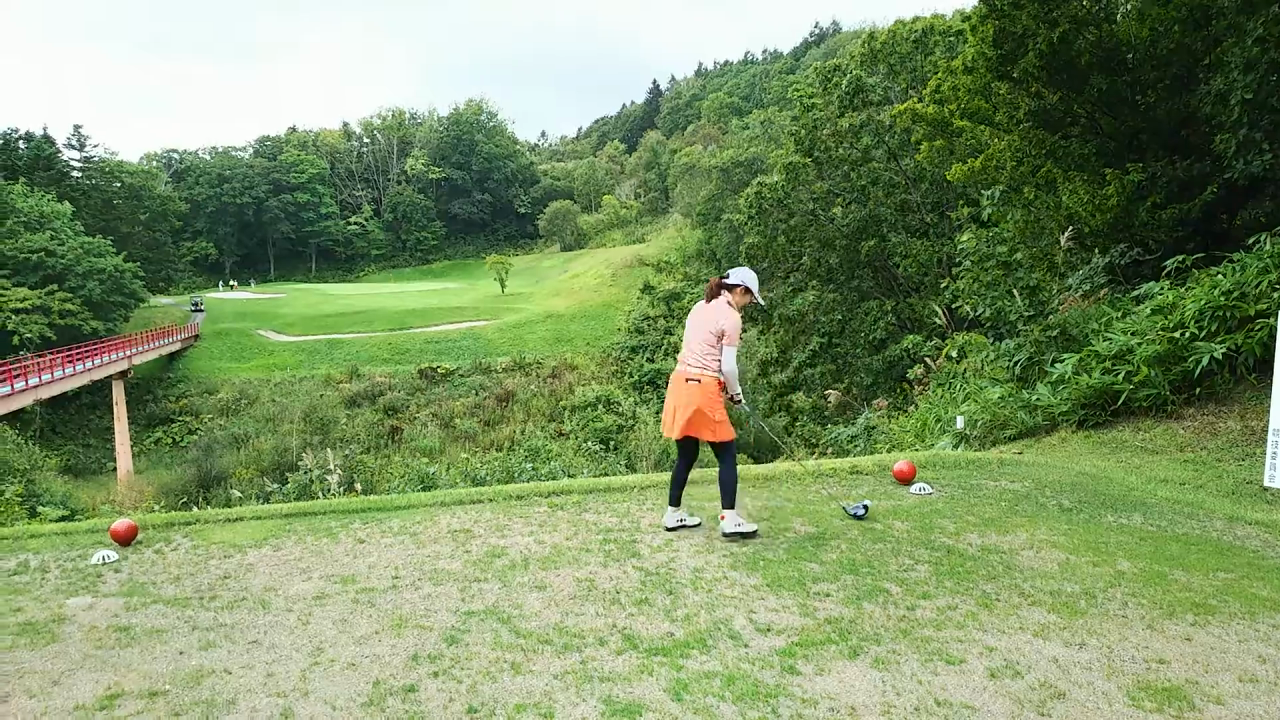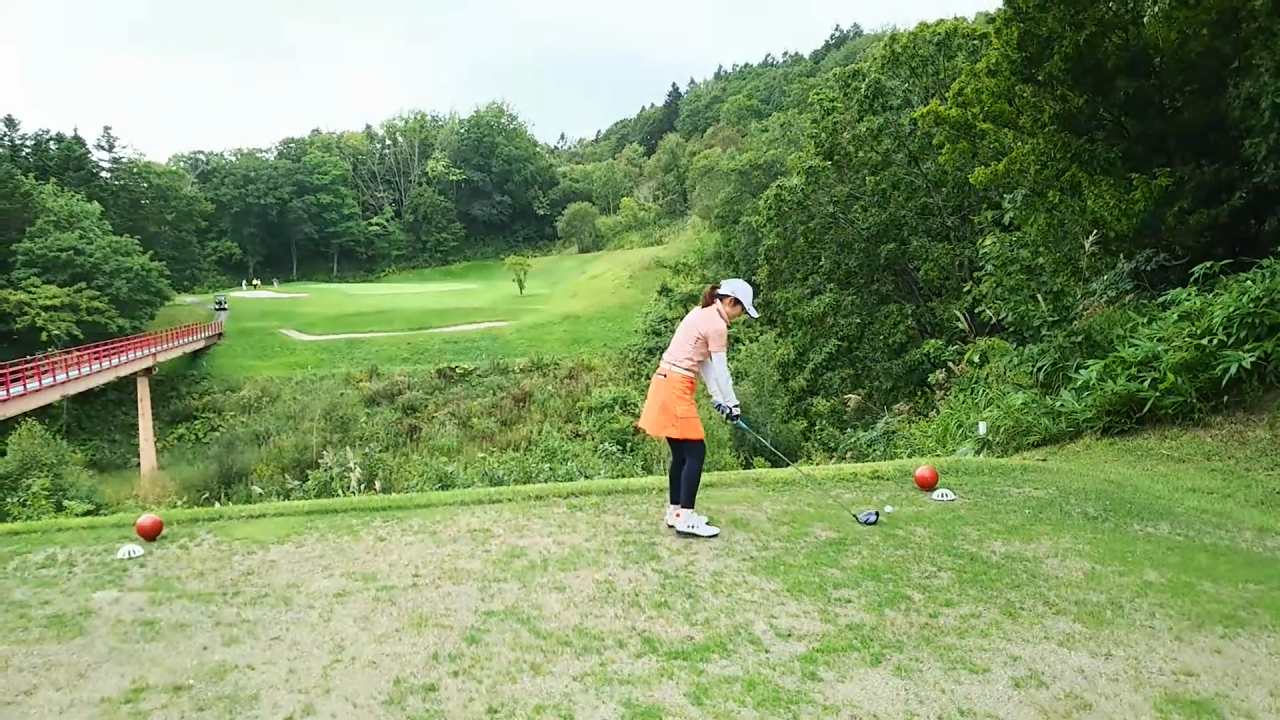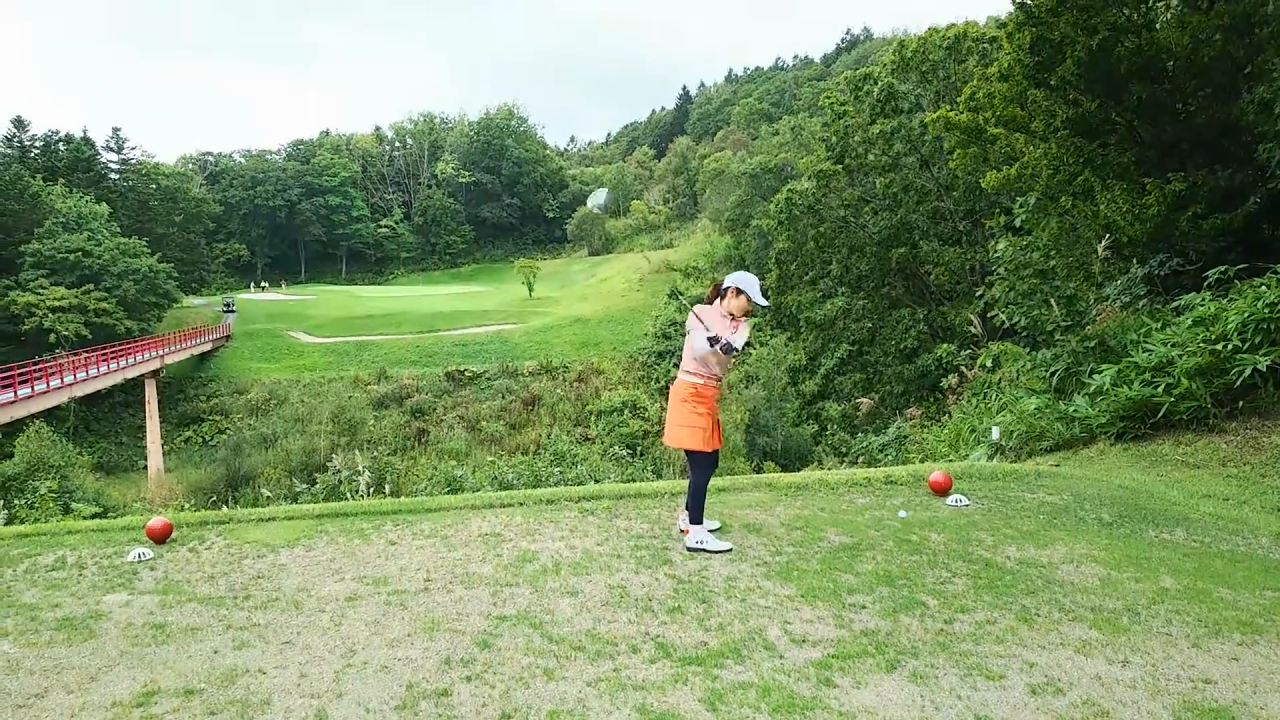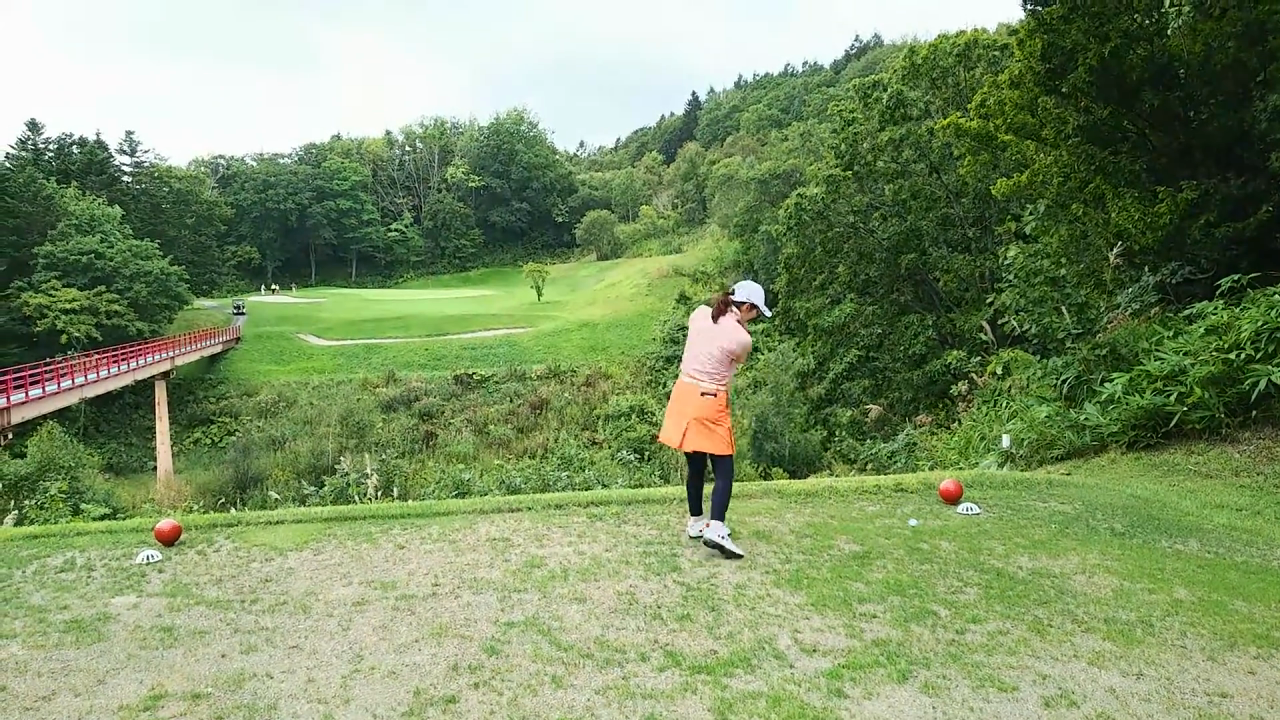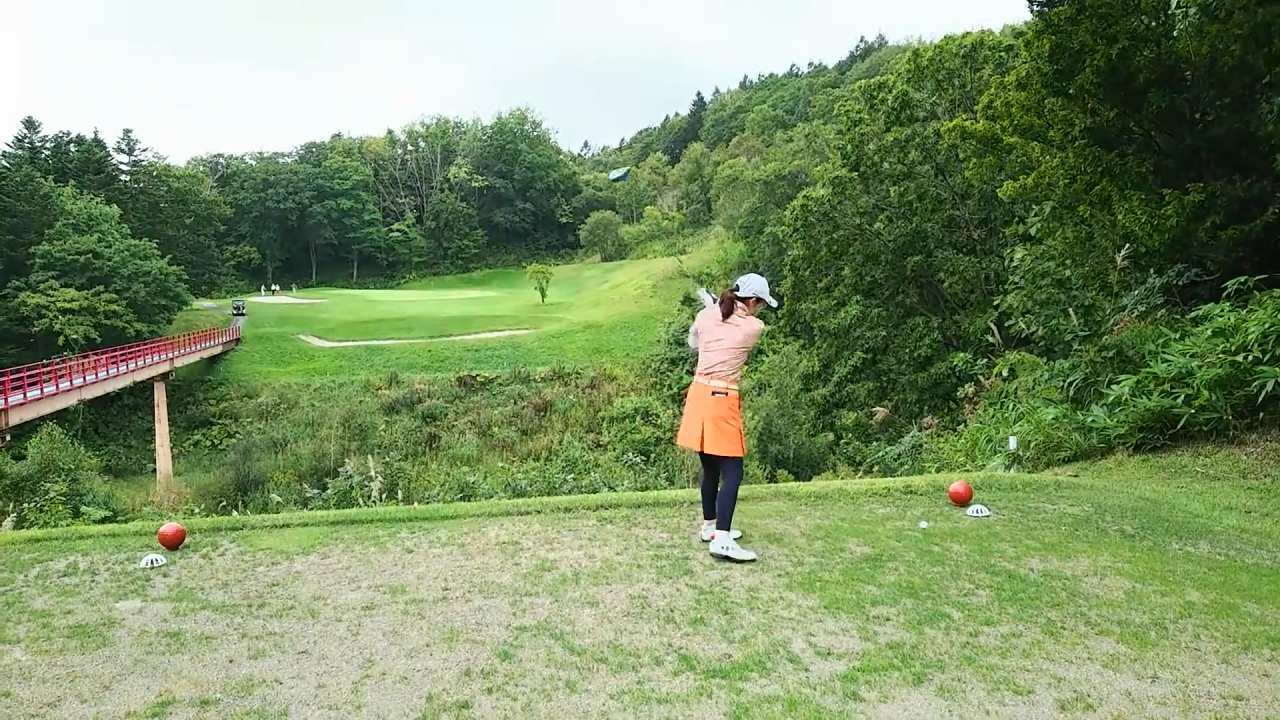
dt=1s
person 1, frame 1
left shoulder: (701, 307)
right shoulder: (730, 317)
right elbow: (728, 366)
left wrist: (720, 381)
right wrist: (735, 392)
left hip: (681, 383)
right hip: (702, 389)
left knee: (686, 456)
right knee: (726, 454)
left ankle: (673, 514)
right ankle: (729, 517)
person 1, frame 2
left shoulder: (702, 313)
right shoulder: (716, 324)
right elbow: (721, 370)
left wrist: (717, 397)
right wrist: (732, 404)
left hip: (667, 383)
right hip: (675, 388)
left knee: (681, 454)
right knee: (695, 453)
left ankle: (676, 511)
right ankle: (686, 518)
person 1, frame 3
left shoulder: (741, 324)
right shoulder: (701, 311)
left elbow: (738, 341)
right elbow: (698, 350)
left wrist: (728, 343)
right wrist: (707, 340)
left hip: (710, 397)
right hip: (690, 394)
left knee: (709, 462)
right knee: (701, 464)
left ankle: (689, 517)
right ankle: (695, 534)
person 1, frame 4
left shoulder: (701, 314)
right shoulder: (743, 339)
left hip: (683, 394)
right hip: (710, 402)
left knee: (696, 465)
right knee: (723, 469)
left ankle: (697, 522)
right ankle: (715, 528)
person 1, frame 5
left shoulder: (705, 317)
right shoulder: (755, 327)
left elbow: (693, 343)
right wrist: (716, 305)
left hip: (698, 395)
right hip: (723, 400)
left knee: (711, 468)
right knee: (732, 471)
left ankle: (710, 526)
right ankle: (721, 540)
